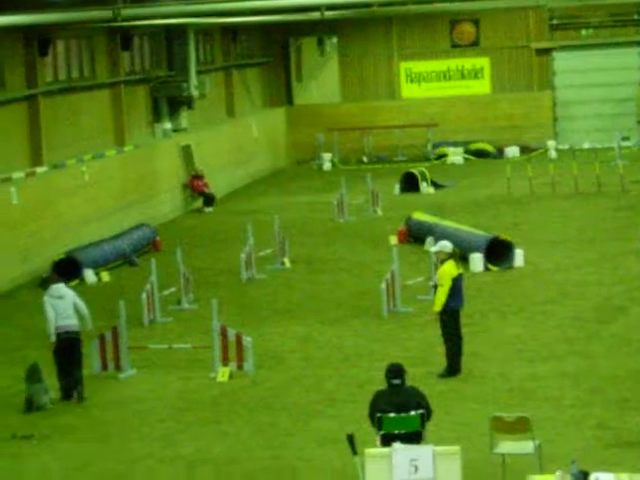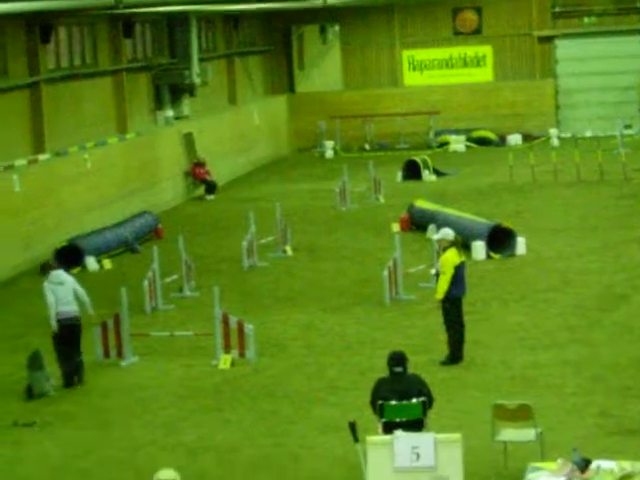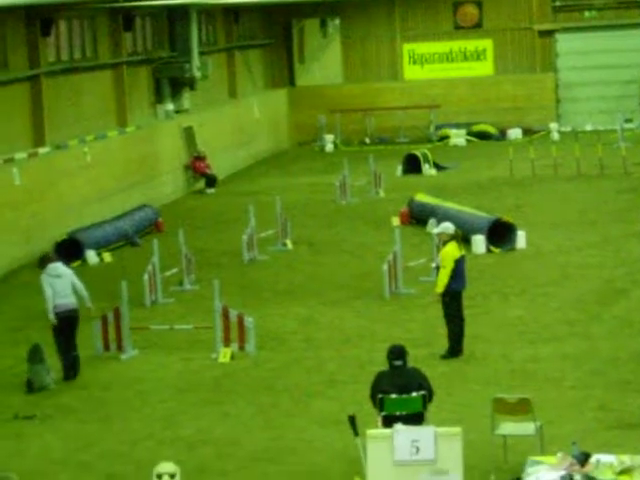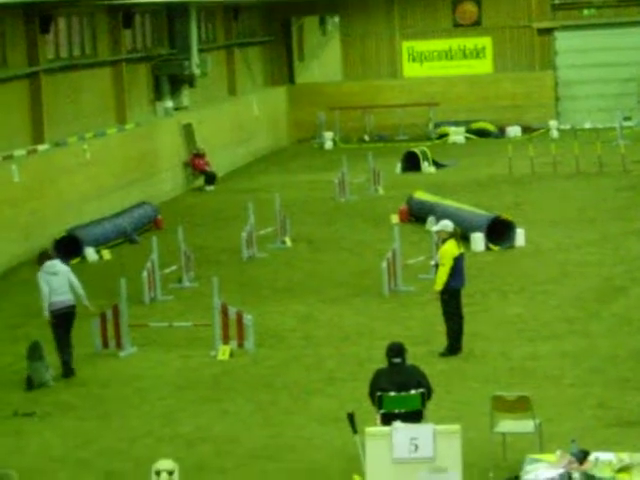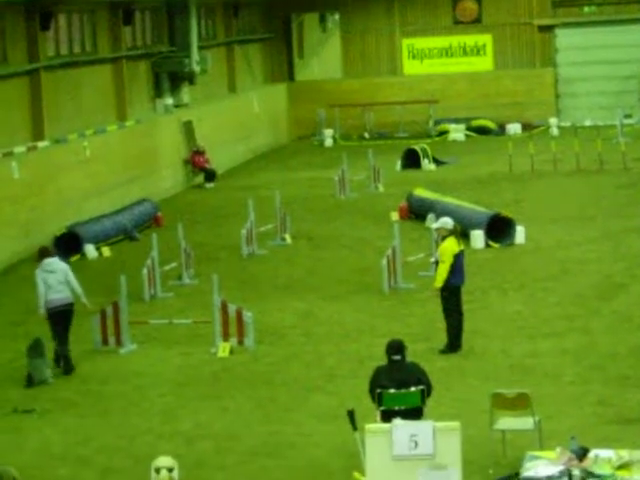
dt=0.1s
person 1, frame 1
left shoulder: (445, 269)
right shoulder: (455, 264)
left elbow: (443, 290)
left wrist: (437, 308)
left hip: (448, 307)
right hip: (456, 305)
left knee: (449, 338)
right knee: (456, 336)
left ankle: (452, 369)
right ankle: (456, 366)
person 1, frame 2
left shoulder: (447, 257)
right shoulder: (457, 252)
left elbow: (445, 278)
left wrist: (439, 296)
left hip: (450, 295)
right hip: (458, 293)
left knee: (451, 325)
right knee: (458, 324)
left ankle: (454, 356)
right ankle: (458, 354)
person 1, frame 3
left shoulder: (447, 251)
right shoulder: (457, 246)
left elbow: (445, 272)
left wrist: (439, 289)
left hip: (450, 289)
right hip: (458, 287)
left knee: (451, 319)
right knee: (458, 317)
left ankle: (453, 350)
right ankle: (458, 347)
person 1, frame 4
left shoulder: (447, 248)
right shoulder: (456, 244)
left elbow: (444, 270)
left wrist: (438, 287)
left hip: (449, 286)
right hip: (457, 284)
left knee: (450, 317)
right knee: (457, 315)
left ankle: (452, 348)
right ankle: (457, 345)
person 1, frame 5
left shoulder: (446, 246)
right shoulder: (456, 241)
left elbow: (444, 267)
left wrist: (438, 284)
left hip: (449, 284)
right hip: (457, 282)
left knee: (450, 314)
right knee: (456, 312)
left ankle: (452, 345)
right ankle: (456, 342)
person 2, frame 1
left shoulder: (48, 297)
right shoulder: (69, 292)
left elbow: (50, 317)
right elbow: (83, 309)
left wrist: (52, 337)
right wrist: (89, 324)
left hip: (60, 333)
right hip: (74, 331)
left knee: (62, 364)
right knee: (76, 364)
left ankle: (67, 393)
right ankle: (79, 387)
person 2, frame 2
left shoulder: (47, 283)
right shoulder: (69, 278)
left elbow: (51, 303)
right elbow: (82, 294)
left wrist: (53, 323)
right wrist: (90, 309)
left hip: (60, 318)
right hip: (74, 316)
left knee: (62, 351)
right knee: (75, 349)
left ankle: (69, 380)
right ankle: (78, 374)
person 2, frame 3
left shoulder: (45, 276)
right shoulder: (67, 270)
left elbow: (49, 296)
right elbow: (80, 287)
left wrist: (51, 315)
right wrist: (88, 302)
left hip: (58, 311)
right hip: (73, 309)
left knee: (62, 343)
right knee: (71, 340)
left ankle: (68, 373)
right ankle: (74, 368)
person 2, frame 4
left shoulder: (42, 273)
right shoulder: (64, 267)
left elbow: (45, 293)
right elbow: (76, 285)
left wrist: (46, 312)
right wrist: (85, 300)
left hip: (55, 308)
right hip: (70, 305)
left knee: (61, 340)
right knee: (66, 336)
left ankle: (67, 369)
right ankle: (68, 367)
person 2, frame 5
left shoulder: (40, 270)
right shoulder: (62, 265)
left elbow: (41, 291)
right elbow: (73, 283)
left wrist: (41, 308)
right wrist: (83, 298)
left hip: (52, 306)
right hip: (67, 303)
left knee: (59, 337)
right knee: (63, 334)
left ankle: (68, 366)
right ankle: (58, 360)
